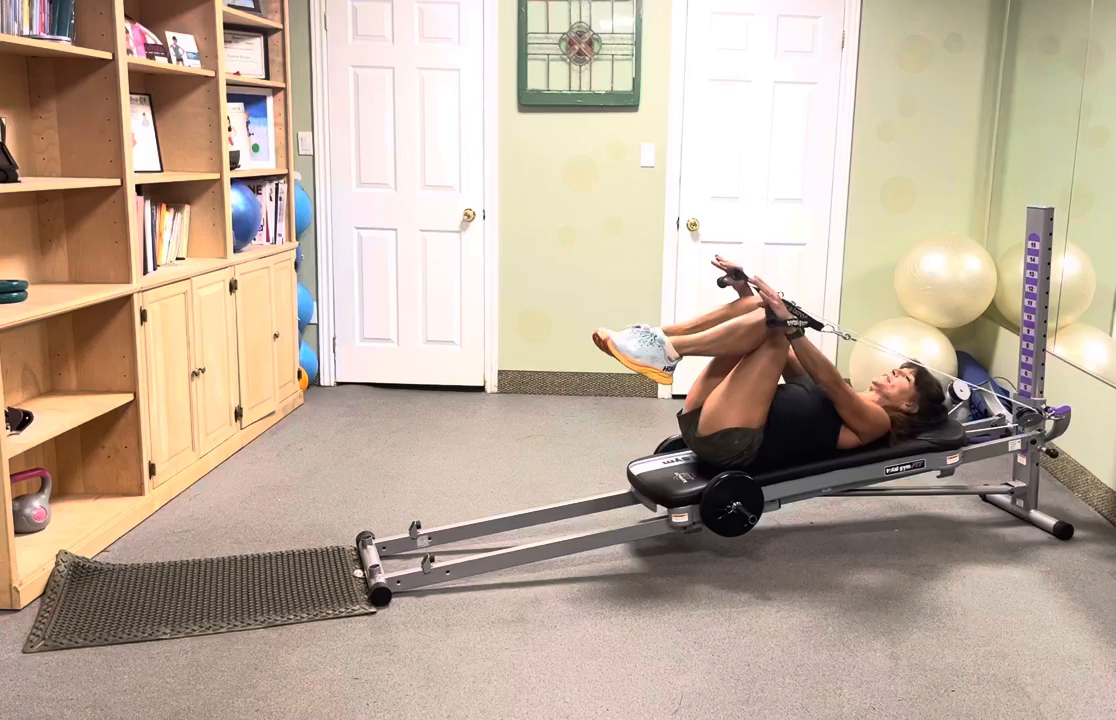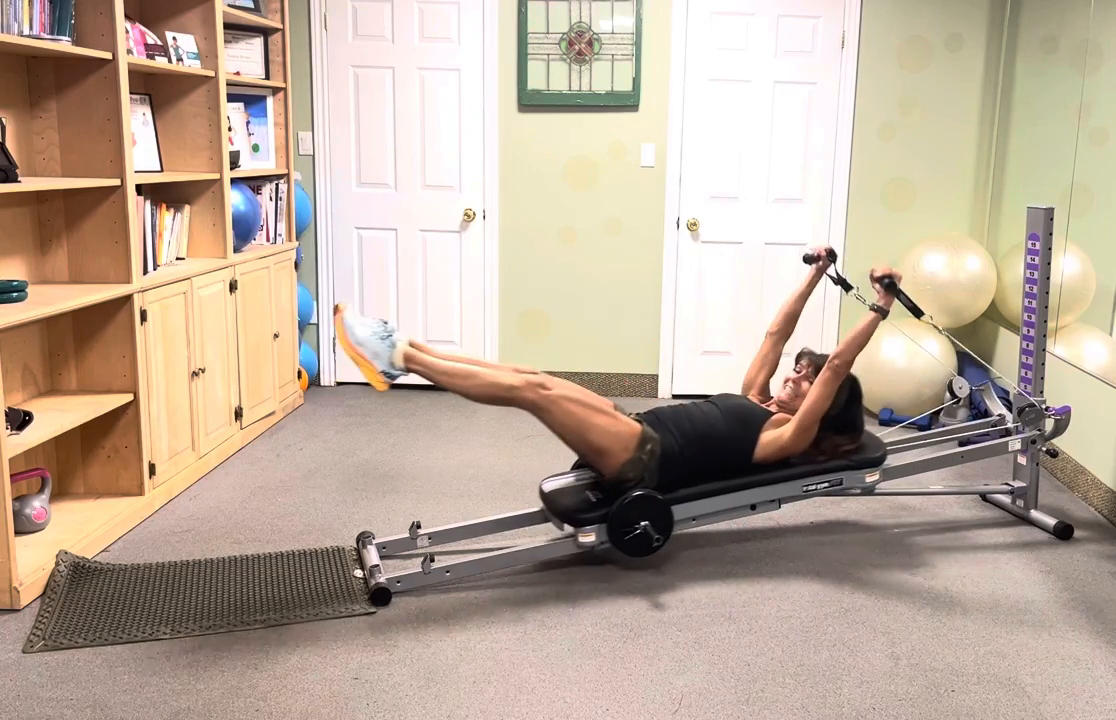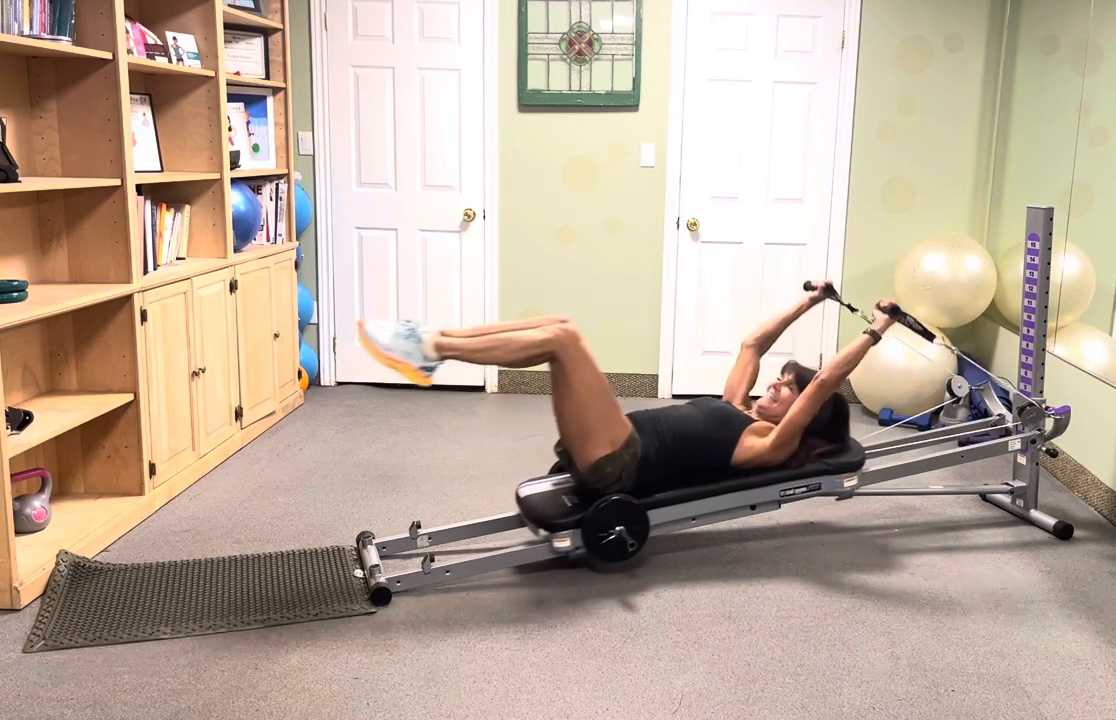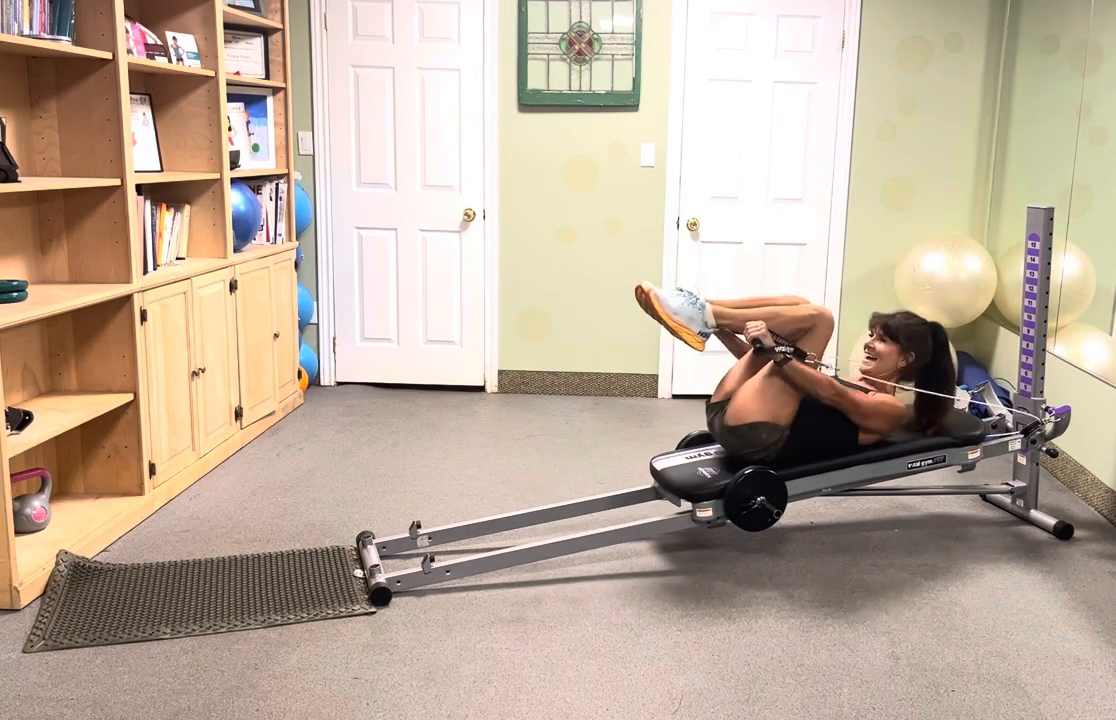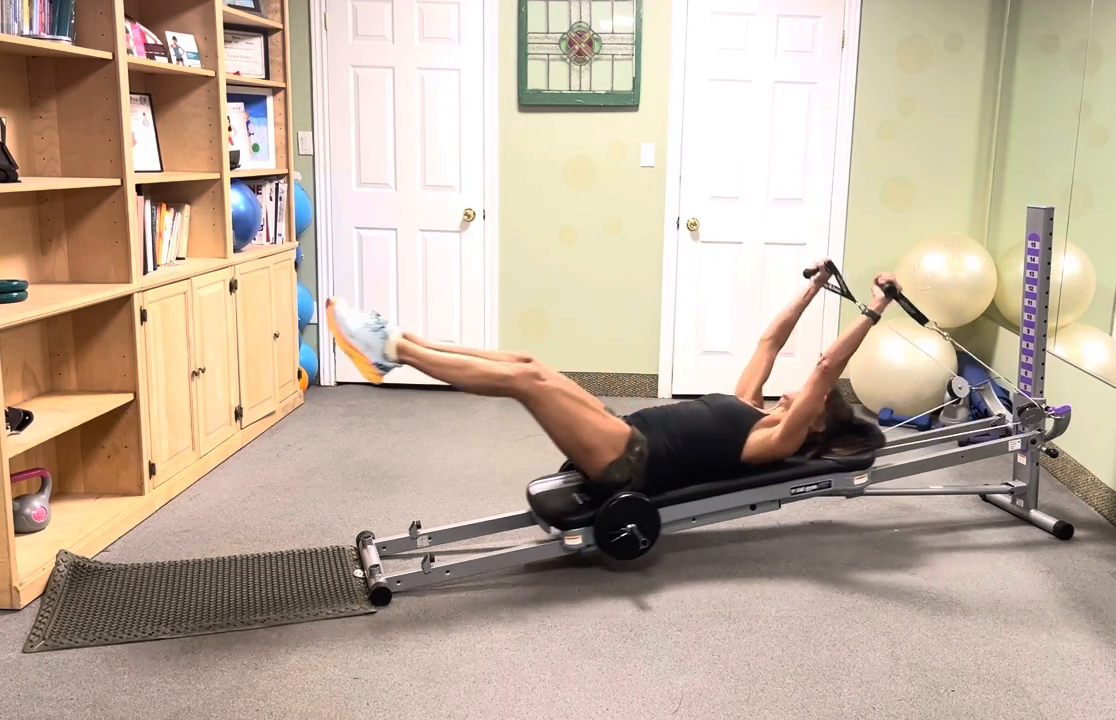
dt=1s
person 1, frame 1
left shoulder: (874, 423)
right shoulder: (841, 401)
left elbow: (832, 381)
right elbow: (786, 358)
left wrist: (788, 325)
right wrist: (746, 290)
left hip: (731, 441)
right hip: (702, 422)
left knee: (772, 323)
right knee: (756, 309)
left ankle: (666, 350)
right ankle: (659, 342)
person 1, frame 2
left shoulder: (793, 439)
right shoulder: (756, 405)
left elbow: (836, 368)
right elbow: (776, 335)
left wrist: (879, 308)
right wrist: (815, 275)
left hip: (645, 459)
right hip: (636, 434)
left knee: (531, 388)
right knee: (528, 375)
left ankle: (399, 358)
right ankle: (403, 353)
person 1, frame 3
left shoulder: (777, 443)
right shoulder: (738, 411)
left elbow: (823, 385)
right elbow: (753, 346)
left wrist: (872, 335)
right wrist: (809, 301)
left hip: (618, 466)
right hip: (597, 454)
left knee: (562, 336)
right knee: (556, 328)
left ankle: (435, 348)
right ankle: (434, 342)
person 1, frame 4
left shoulder: (890, 410)
right shoulder: (849, 386)
left elbow: (830, 393)
left wrist: (775, 351)
right wrist: (721, 329)
left hip: (756, 435)
right hip: (727, 417)
left knee: (818, 318)
right knee: (797, 309)
left ankle: (707, 316)
right ankle: (703, 316)
person 1, frame 5
left shoulder: (781, 443)
right shoulder: (748, 409)
left elbow: (825, 369)
right elbow: (771, 339)
left wrist: (872, 313)
right wrist: (813, 288)
left hip: (631, 463)
right hip: (620, 438)
left knee: (526, 376)
right knee: (523, 363)
left ankle: (394, 350)
right ankle: (398, 343)
